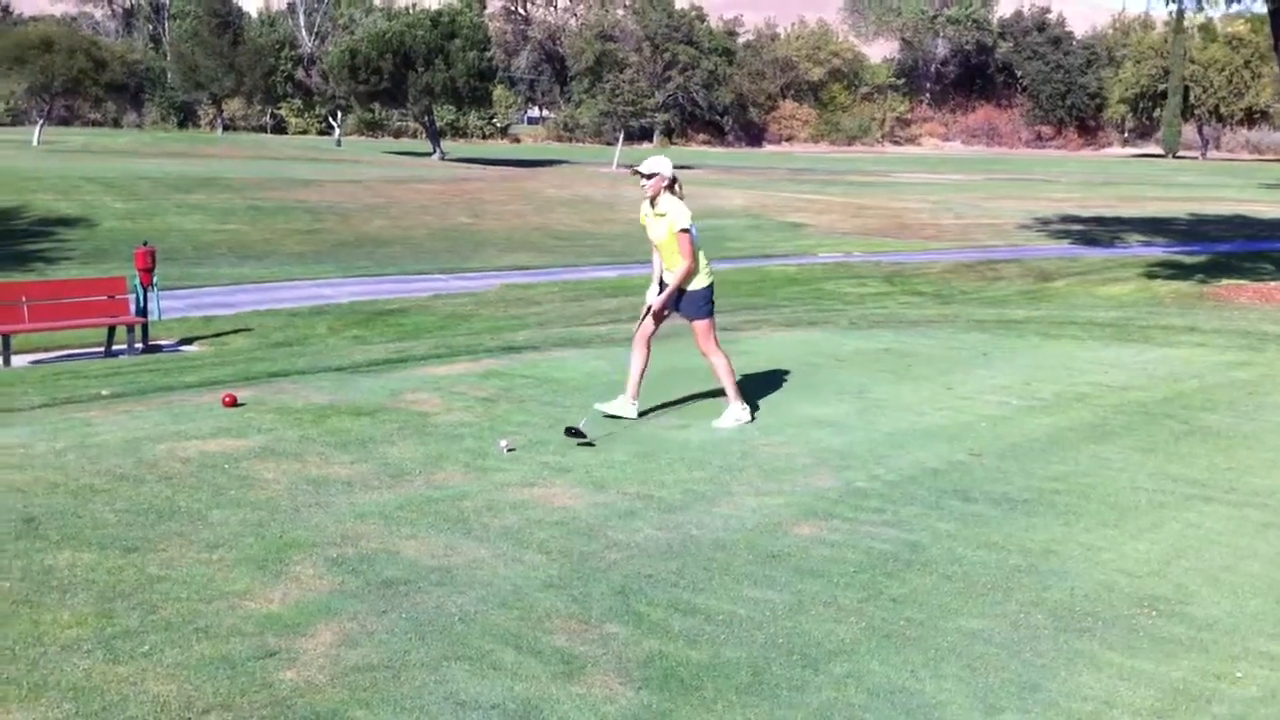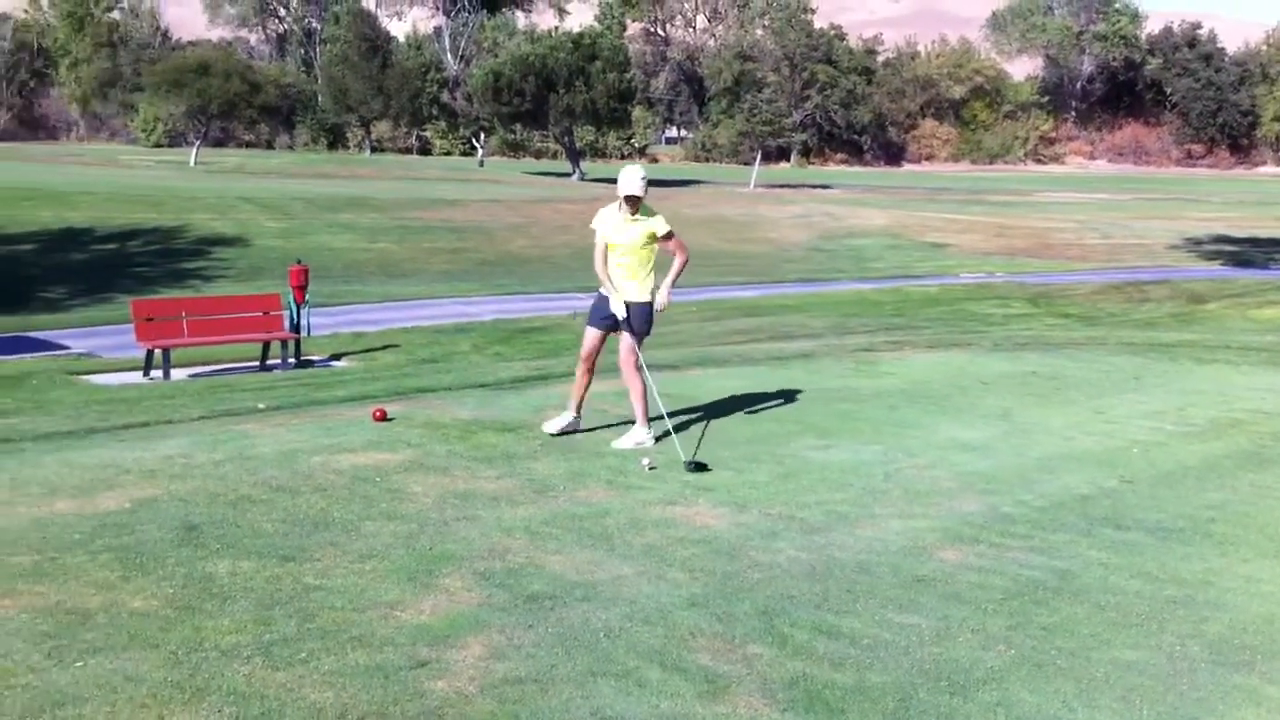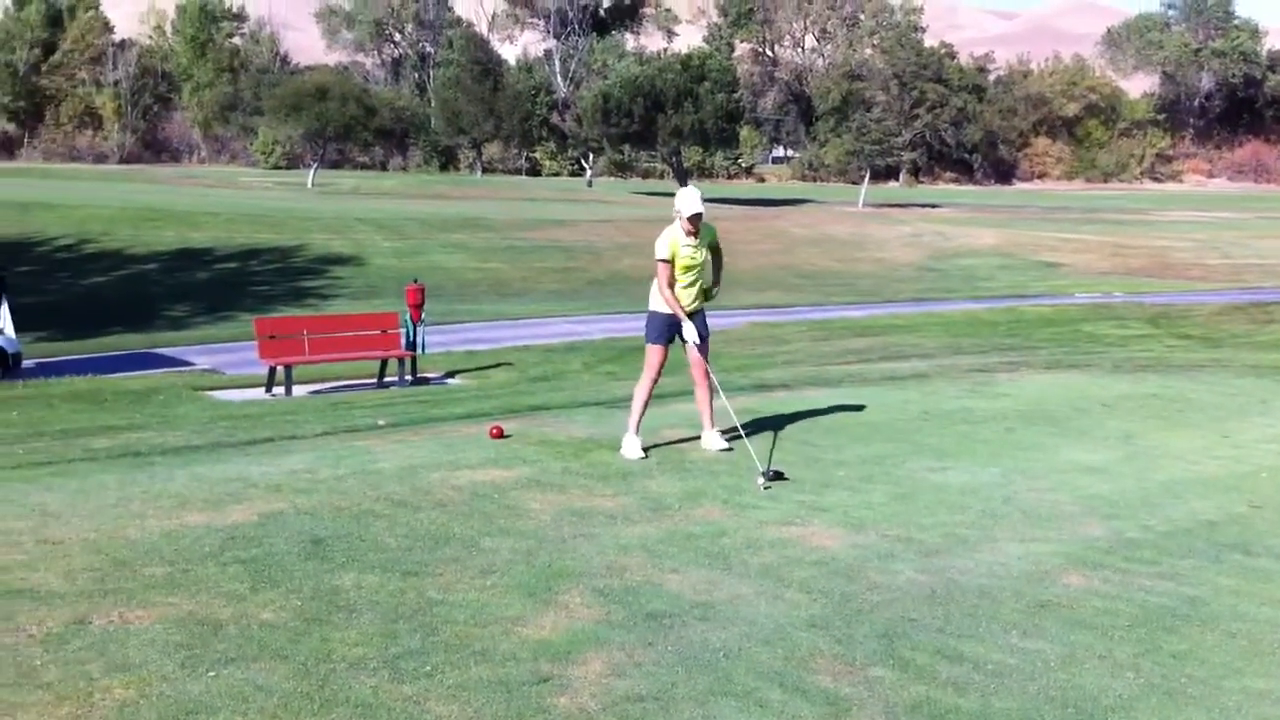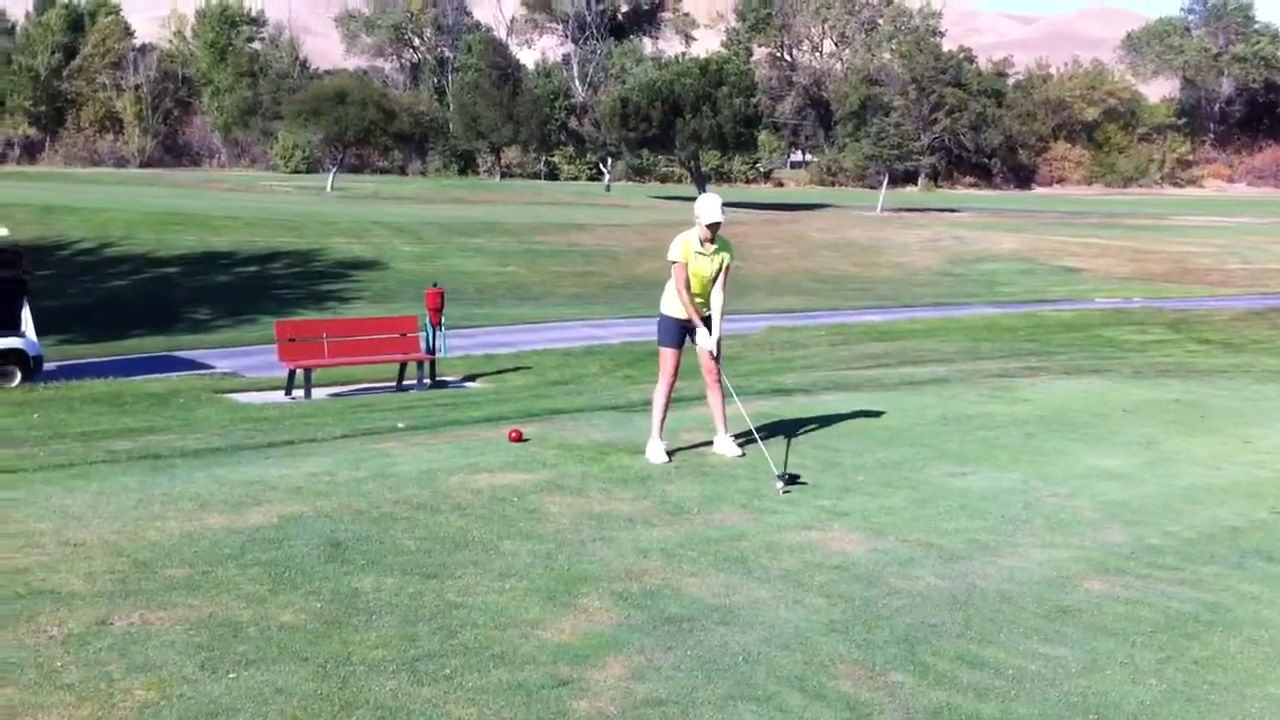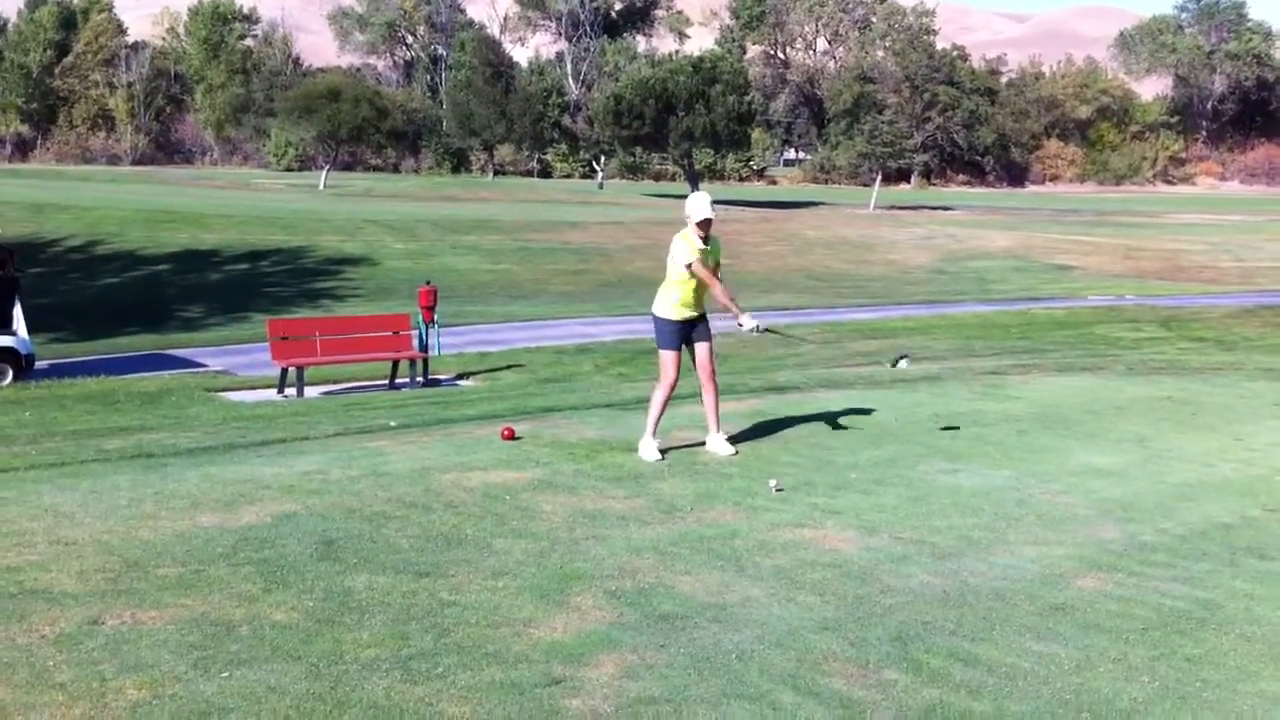
dt=1s
person 1, frame 1
left shoulder: (677, 213)
right shoulder: (647, 209)
left elbow: (689, 263)
left wrist: (665, 297)
right wrist: (655, 284)
left hip: (694, 284)
right hip: (670, 281)
left knee: (708, 346)
right knee: (642, 334)
left ankle: (738, 407)
right ankle: (629, 400)
person 1, frame 2
left shoulder: (653, 221)
right shoulder: (605, 216)
left elbow: (682, 254)
right elbow: (599, 262)
left wrist: (665, 288)
right wrist: (614, 296)
left hip: (640, 301)
right hip: (609, 297)
left knee: (627, 361)
right knee: (586, 356)
left ankle: (643, 429)
right ankle: (572, 415)
person 1, frame 3
left shoulder: (708, 231)
right shoulder: (667, 241)
left elbow: (716, 253)
right elbow: (665, 288)
left wrist: (715, 283)
right wrist: (685, 322)
left hip: (695, 310)
right hip: (664, 311)
left knee: (701, 372)
right knee: (652, 373)
left ankle: (709, 432)
right ankle: (631, 436)
person 1, frame 4
left shoulder: (725, 248)
right shoulder: (681, 244)
left elbow: (718, 291)
right elbow: (682, 291)
left wrist: (716, 331)
right wrist: (699, 329)
left hip: (704, 315)
right hip: (675, 315)
left knee: (713, 375)
right knee: (668, 377)
left ankle: (721, 437)
right ankle: (655, 441)
person 1, frame 5
left shoulder: (712, 244)
right shoulder: (684, 245)
left elbow: (716, 287)
right elbow: (713, 285)
left wrist: (737, 315)
right wrist: (741, 315)
left hip: (696, 316)
right hip: (669, 316)
left knee: (708, 375)
right knee: (669, 380)
left ankle: (714, 436)
right ankle: (648, 439)
